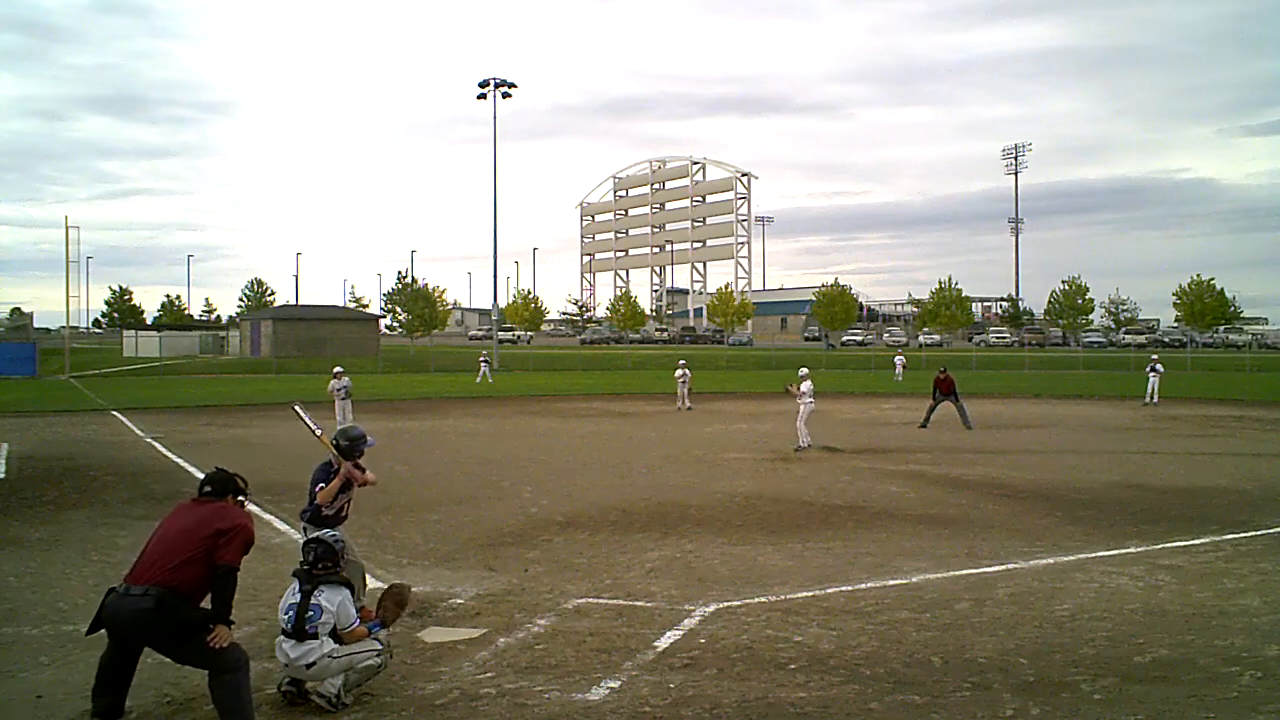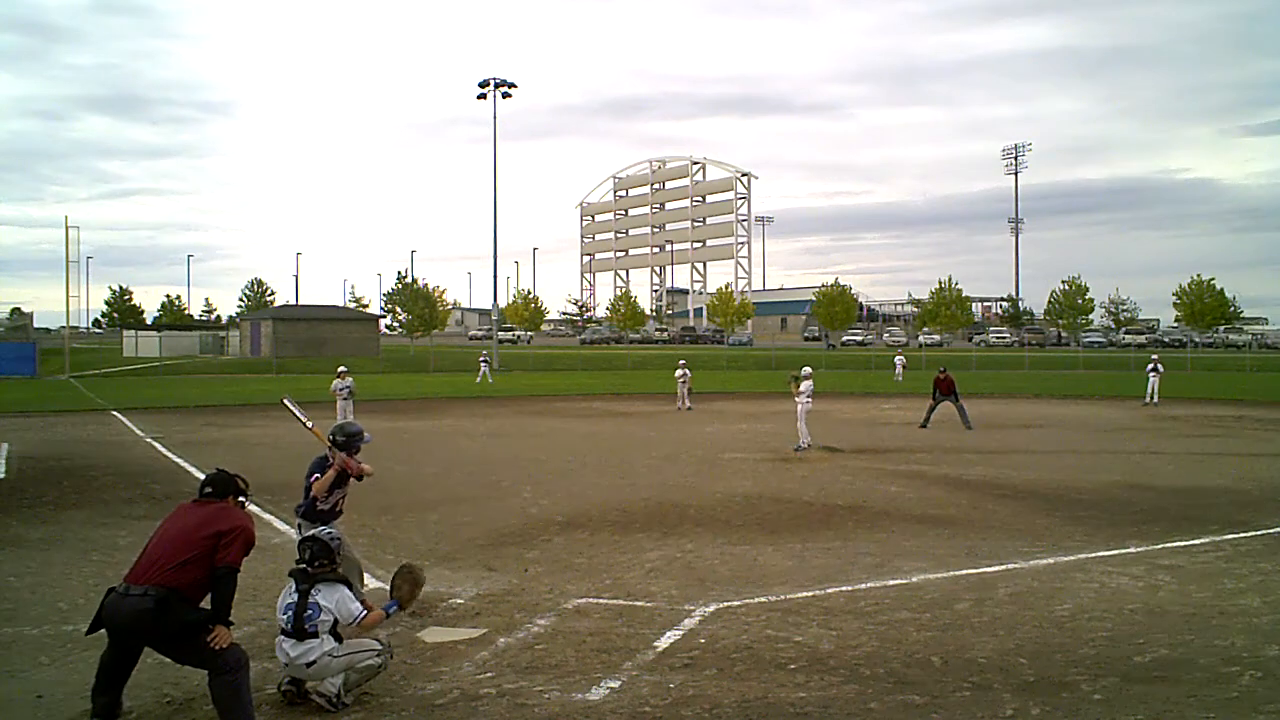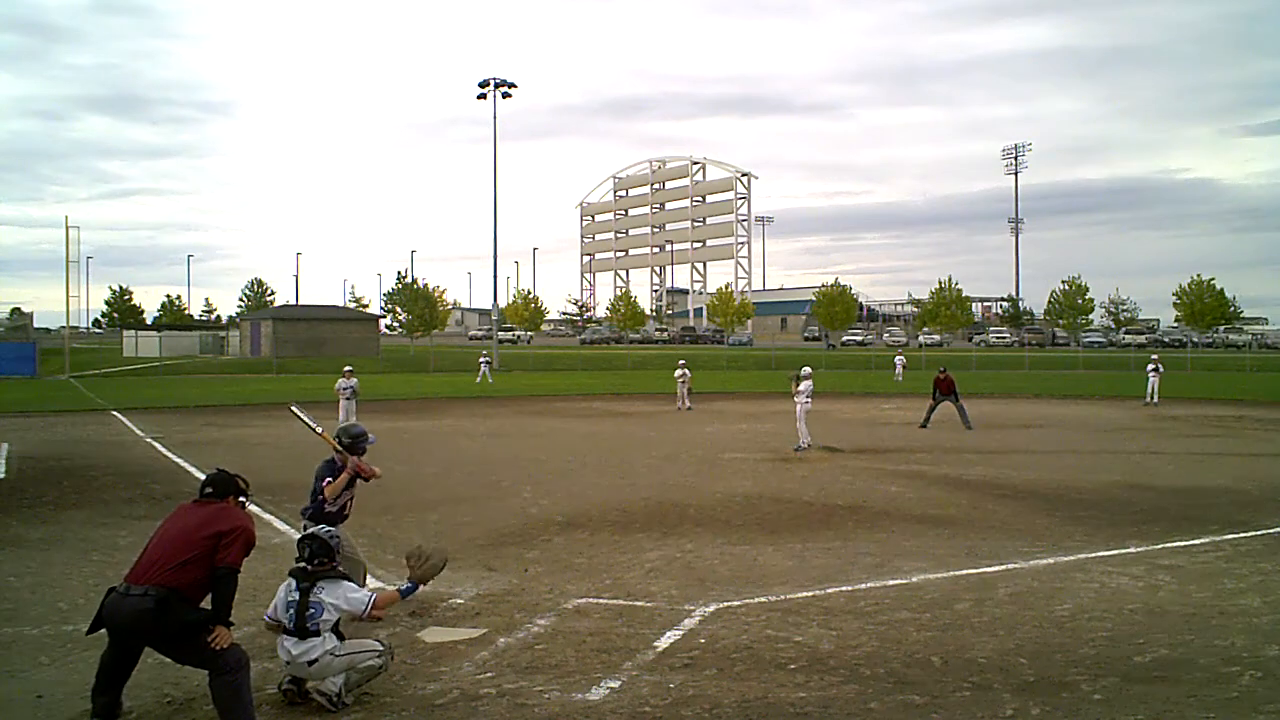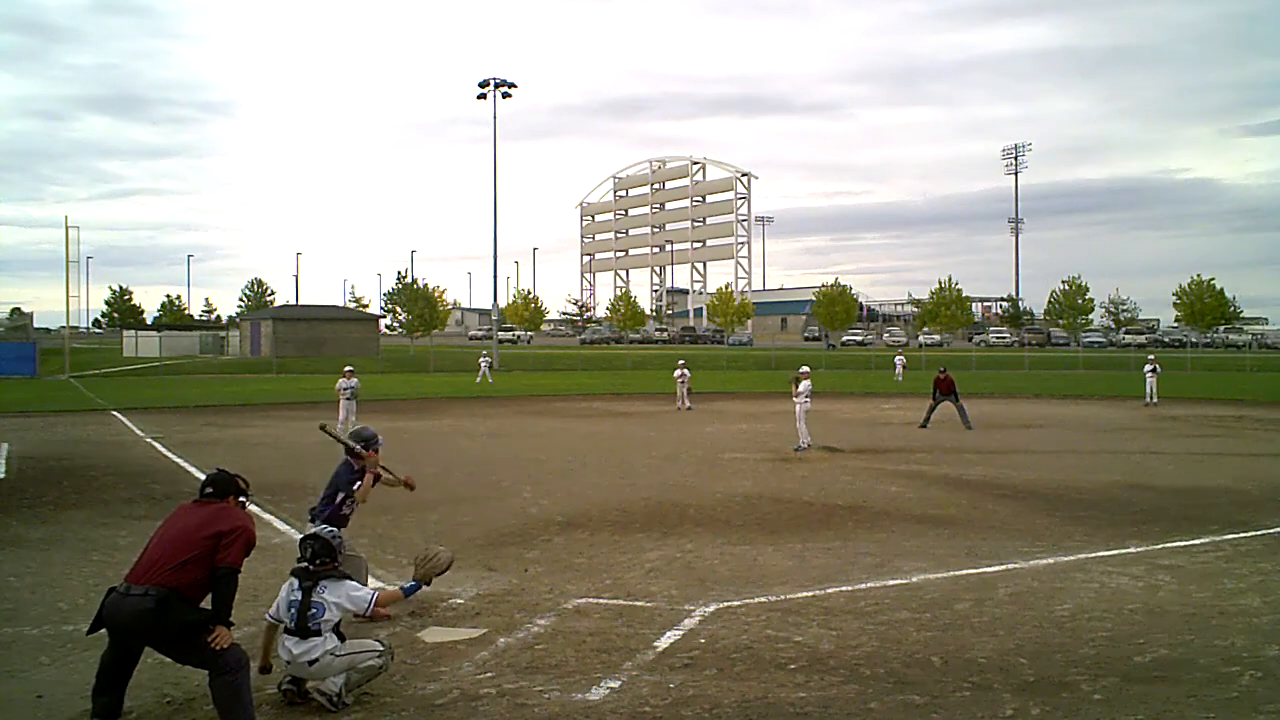
dt=0.3s
person 1, frame 1
left shoulder: (180, 510)
right shoulder: (237, 519)
right elbow: (225, 573)
right wrist: (222, 621)
left hip: (117, 605)
right hip: (157, 610)
left knee: (121, 649)
right knee: (231, 662)
person 1, frame 2
left shoulder: (182, 511)
right shoulder: (237, 520)
right elbow: (225, 575)
right wrist: (221, 622)
left hip: (116, 605)
right hip: (156, 610)
left knee: (120, 650)
right knee: (230, 662)
person 1, frame 3
left shoulder: (182, 511)
right shoulder: (238, 521)
right elbow: (226, 575)
right wrist: (221, 622)
left hip: (117, 604)
right hip: (156, 610)
left knee: (121, 651)
right knee: (231, 661)
person 1, frame 4
left shoulder: (182, 512)
right shoulder: (238, 521)
right elbow: (225, 575)
right wrist: (222, 622)
left hip: (117, 604)
right hip: (156, 610)
left knee: (121, 651)
right knee: (231, 662)
person 2, frame 1
left shoulder: (296, 585)
right shoulder: (339, 592)
left elbow: (285, 621)
right elbow: (350, 637)
right wrist: (377, 625)
left hip: (287, 662)
right hip: (315, 664)
right knee: (381, 649)
left ankle: (293, 681)
right ankle: (332, 689)
person 2, frame 2
left shoulder: (292, 585)
right shoulder: (336, 590)
left elbow: (282, 625)
right elbow: (365, 623)
right wrist: (395, 605)
left hip: (287, 661)
right hip: (316, 663)
right knee: (381, 651)
left ankle: (293, 681)
right ankle: (332, 689)
person 2, frame 3
left shoulder: (290, 584)
right shoulder: (338, 588)
left elbow: (270, 624)
right elbow: (377, 604)
right wrist: (412, 584)
left hip: (289, 661)
right hip: (319, 662)
right knee: (382, 653)
left ankle: (294, 680)
right ankle: (332, 689)
person 2, frame 4
left shoulder: (293, 583)
right shoulder: (340, 586)
left elbow: (272, 622)
right elbow: (381, 600)
left wrist: (264, 659)
right wrist: (416, 583)
left hip: (291, 660)
right hip: (319, 661)
right knee: (382, 652)
left ankle: (292, 681)
right ankle: (334, 688)
person 3, frame 1
left shoulder: (352, 466)
right shoulder: (323, 471)
left elbow: (373, 479)
right elbow: (321, 500)
left wrist: (363, 479)
right wrist: (341, 476)
left hip: (335, 527)
right hip: (315, 528)
left knee: (355, 566)
left ankle: (358, 607)
person 3, frame 2
left shoulder: (346, 461)
right shoulder: (319, 464)
left elbow: (370, 471)
right elbow: (317, 491)
left wrist: (358, 468)
right wrist: (335, 467)
left hip: (329, 523)
right hip: (310, 525)
left knee: (351, 561)
left ankle: (358, 601)
person 3, frame 3
left shoulder: (353, 463)
right shoulder: (327, 468)
left elbow: (376, 473)
right elbow: (329, 493)
left wrist: (368, 469)
right wrist: (349, 470)
left hip: (335, 527)
right hip: (316, 527)
left knee: (357, 565)
person 3, frame 4
left shoulder: (359, 469)
right shoulder: (345, 471)
left elbow: (381, 480)
right elbow: (362, 497)
left wrist: (403, 481)
right wrist: (371, 471)
left hip: (333, 529)
left knee: (358, 564)
